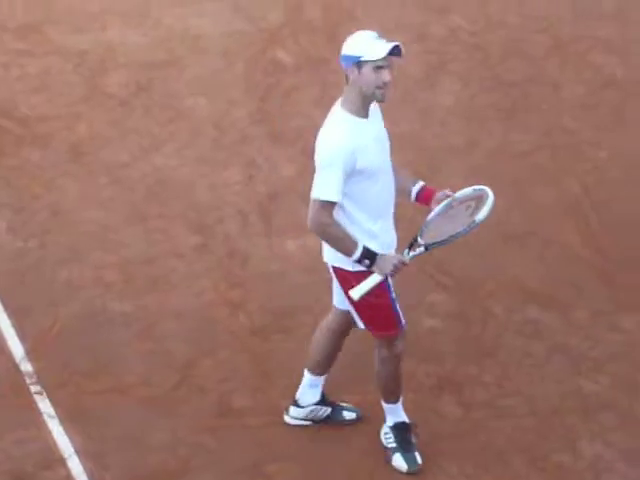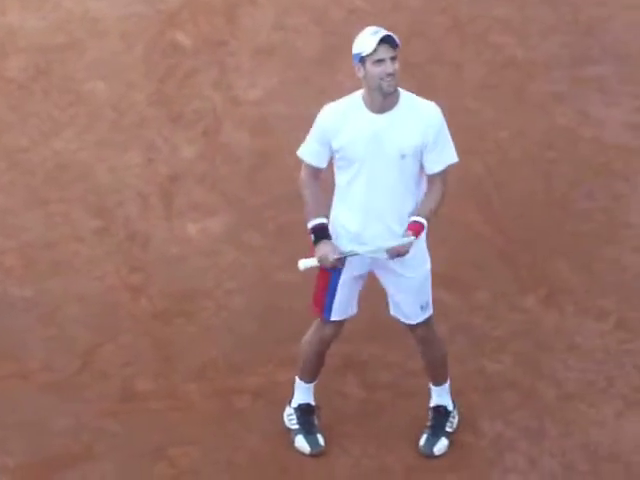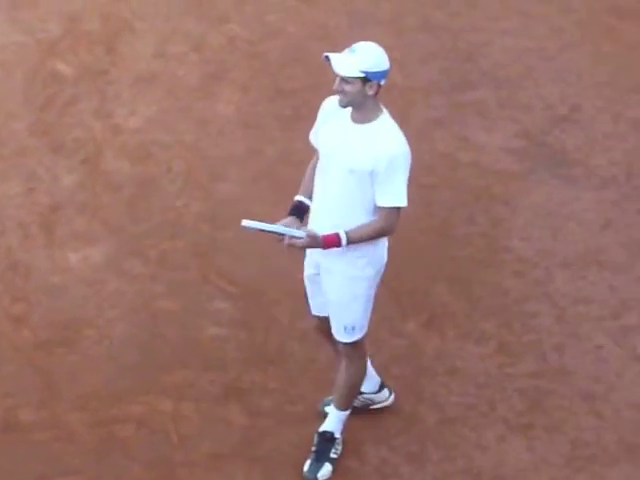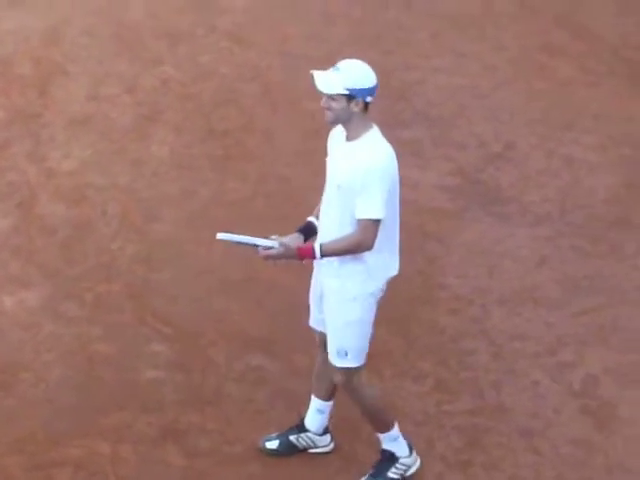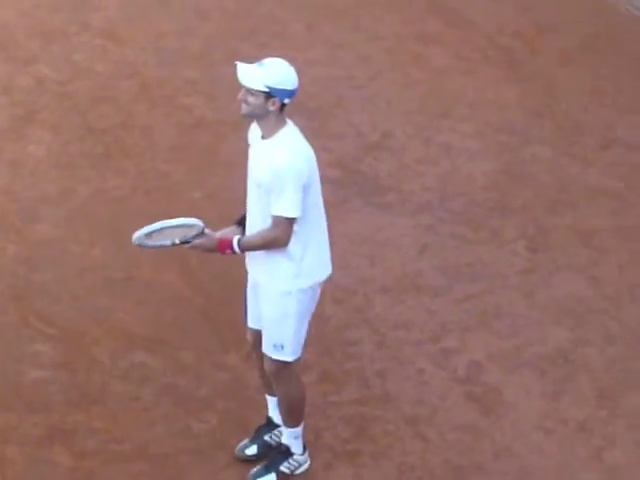
dt=0.7s
person 1, frame 1
left shoulder: (371, 109)
right shoulder: (338, 140)
right elbow: (319, 220)
left wrist: (423, 192)
right wrist: (369, 259)
left hip: (378, 248)
right hip: (358, 258)
left knee: (341, 319)
right knee: (392, 342)
left ankle: (307, 402)
right ankle: (396, 425)
person 1, frame 2
left shoulder: (426, 115)
right shoulder: (333, 117)
left elbow: (437, 182)
right elbow: (311, 174)
left wrist: (415, 228)
right wrist: (320, 236)
left hip: (402, 246)
right hip: (345, 244)
left knee: (423, 330)
right knee: (325, 329)
left ankle: (443, 407)
right ankle: (300, 406)
person 1, frame 3
left shoulder: (391, 147)
right shoulder: (331, 110)
left elbow: (386, 223)
left wrist: (327, 240)
right wrist: (297, 211)
left hip: (355, 259)
right hip: (319, 247)
left knee: (349, 345)
right knee: (326, 327)
left ankle: (331, 432)
right ankle: (372, 389)
person 1, frame 4
left shoulder: (374, 160)
right shoulder: (337, 137)
left elbow: (364, 239)
left wrist: (303, 252)
right wrist: (305, 231)
left hip: (355, 280)
right hip: (330, 268)
left knee: (346, 375)
right knee: (326, 350)
right ankle: (315, 429)
person 1, frame 5
left shoulder: (289, 157)
right shoulder: (259, 134)
left elbow: (279, 236)
left wrist: (224, 244)
right wrist: (241, 224)
left hip: (290, 276)
right hip: (264, 267)
left knee: (279, 365)
right knee: (260, 348)
right ankle: (276, 423)
